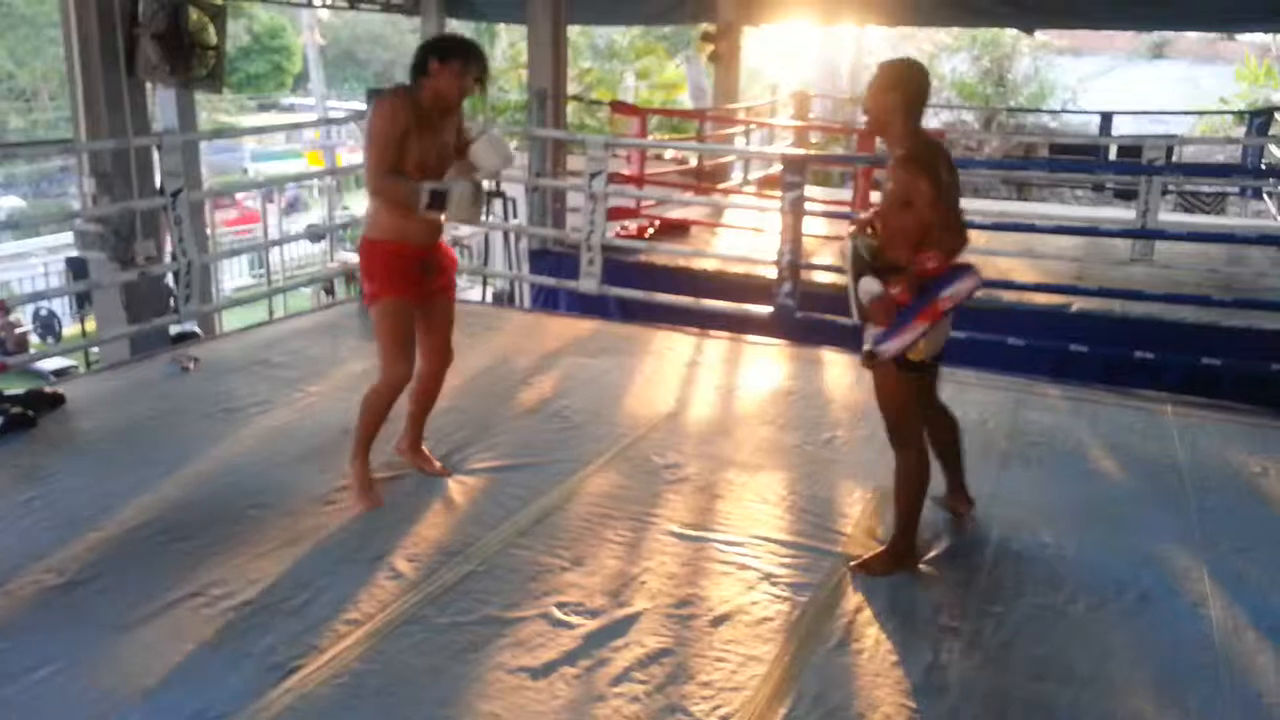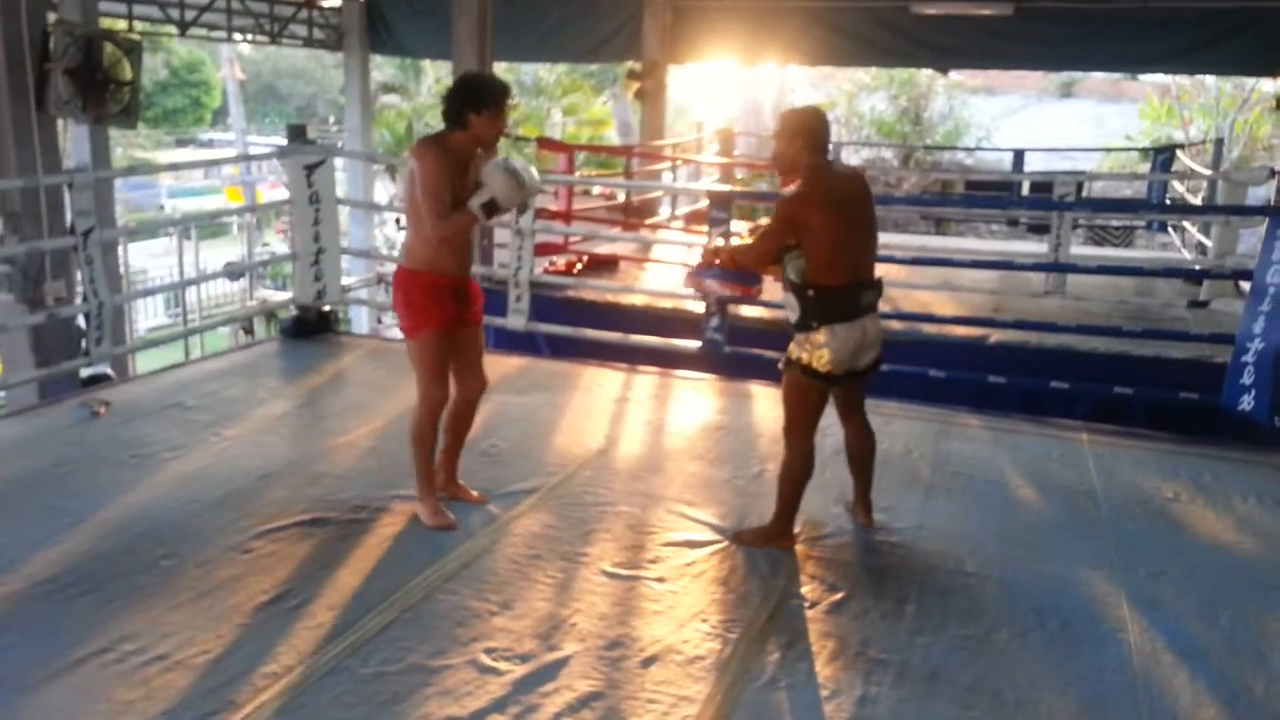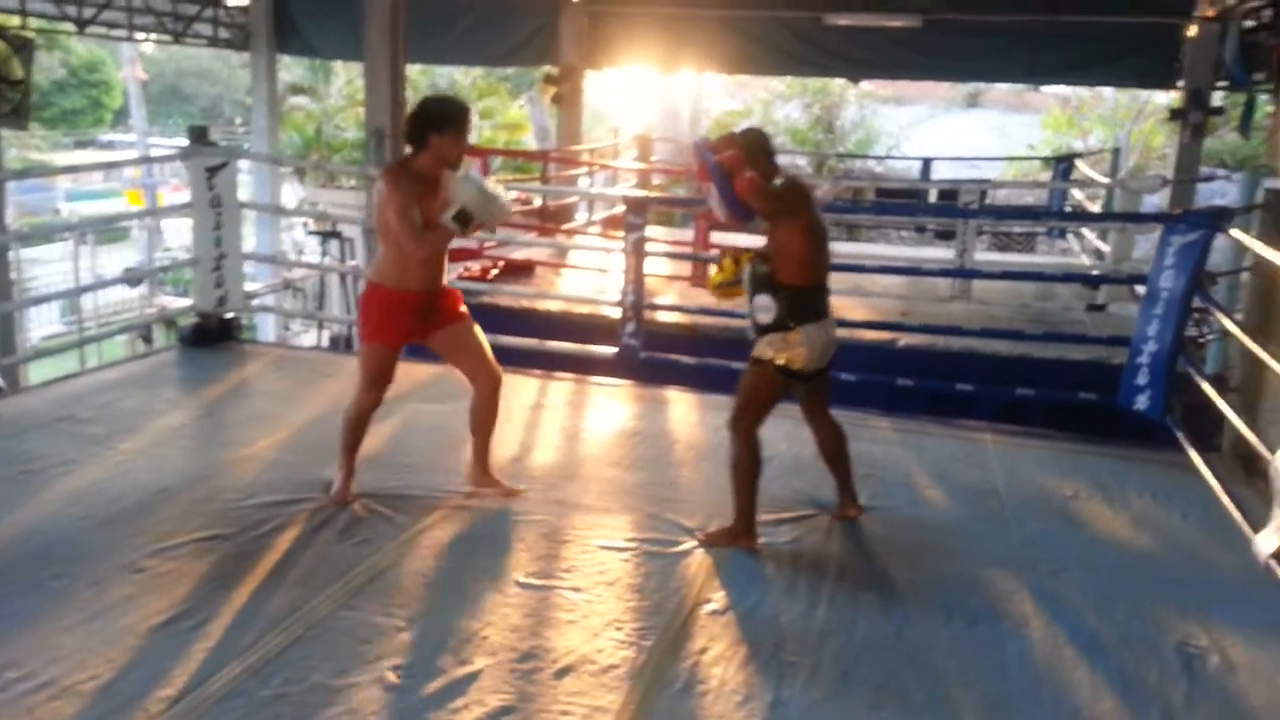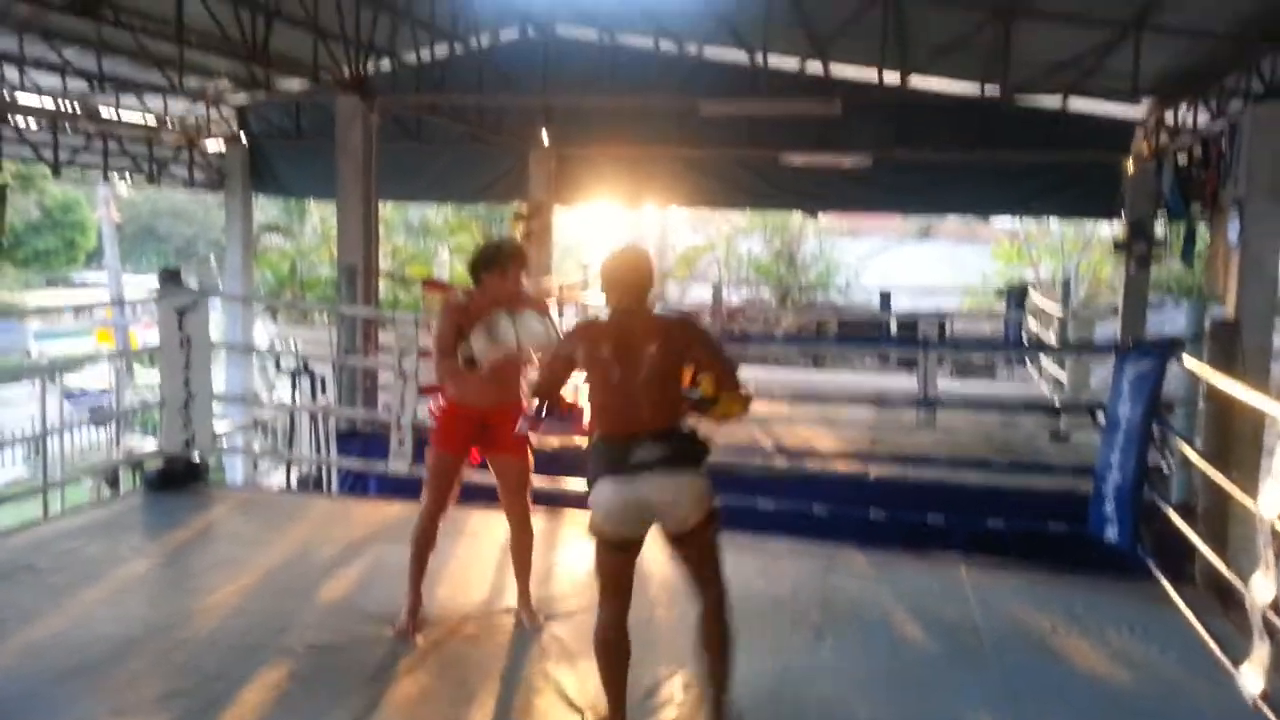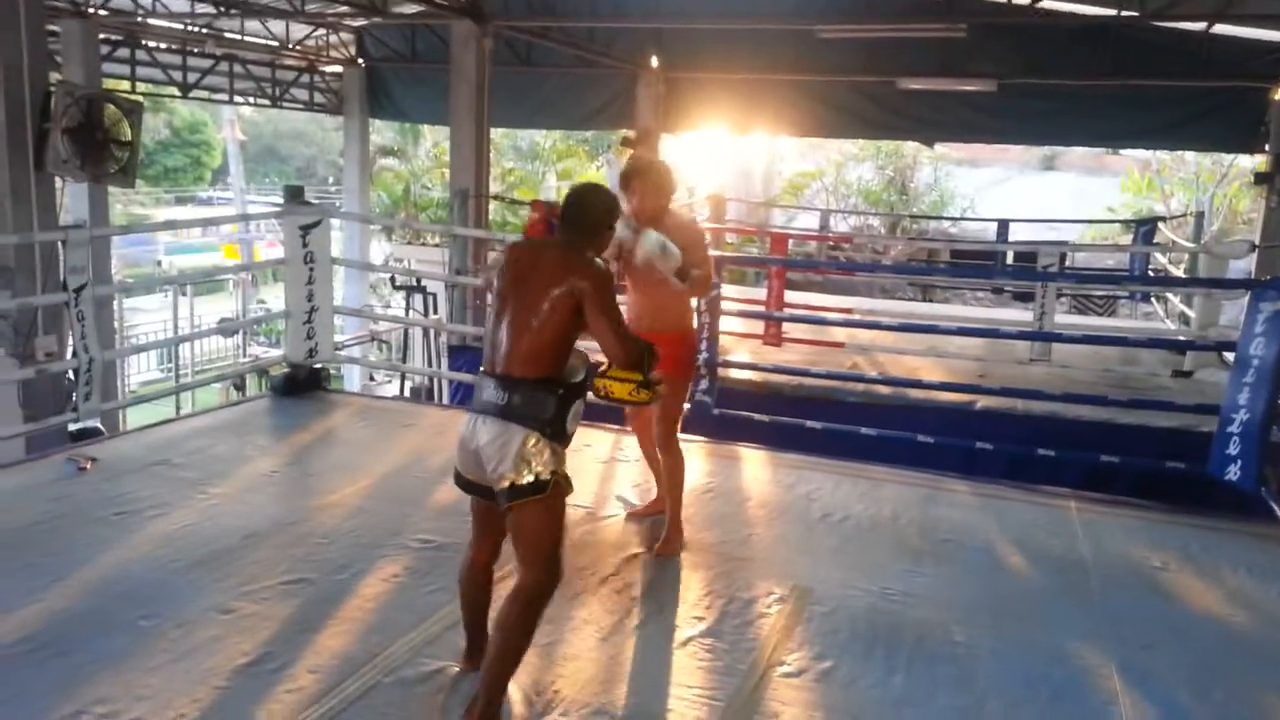
dt=1s
person 1, frame 1
left shoulder: (908, 164)
right shoulder: (926, 152)
left elbow: (950, 237)
left wrist: (897, 296)
right wrist: (879, 224)
left knee: (903, 431)
right knee: (926, 405)
left ankle: (902, 545)
right ankle: (957, 494)
person 1, frame 2
left shoulder: (801, 199)
right shoulder: (854, 181)
left elbow: (756, 254)
left wrist: (719, 253)
right wrist: (779, 248)
left hip: (826, 331)
right hip: (865, 322)
left knee: (798, 433)
right knee: (853, 415)
left ankle: (780, 528)
right ankle: (862, 504)
person 1, frame 3
left shoulder: (786, 192)
right shoulder: (791, 193)
left elbow: (757, 195)
left wrist: (736, 163)
right wrist: (751, 262)
left hip: (790, 332)
right hip: (814, 325)
left knee: (742, 425)
right knee: (818, 414)
left ankle: (742, 529)
right ankle: (847, 498)
person 1, frame 4
left shoulder: (584, 336)
right shoulder: (677, 329)
left elbow: (542, 392)
right elbow: (729, 383)
left hip: (613, 482)
right hip: (676, 476)
left knee: (612, 606)
right knee: (711, 592)
person 1, frame 5
left shoulder: (517, 254)
right shoulder: (588, 274)
right elbow: (622, 353)
right wrist: (647, 354)
left hip: (480, 419)
right hip: (528, 432)
left knee: (485, 542)
right knee: (539, 575)
left ankle: (476, 648)
person 2, frame 1
left shoulder: (450, 117)
right shoulder: (392, 107)
left elbow: (460, 170)
right elbow: (379, 184)
right wrist: (432, 198)
left hip: (433, 254)
right hip: (388, 257)
left knee: (438, 358)
right knee: (397, 371)
left ankle: (412, 442)
right ankle: (359, 462)
person 2, frame 2
left shoulder: (479, 158)
right shoulder: (430, 155)
right elbow: (440, 227)
left wrist: (505, 195)
right wrist: (487, 202)
left hip: (460, 286)
right hip: (421, 286)
left knee: (472, 387)
right knee: (434, 395)
left ankle: (447, 475)
right ankle: (425, 493)
person 2, frame 3
left shoulder: (444, 177)
right shoulder: (396, 181)
left elbow: (448, 233)
right elbow: (420, 248)
right wrist: (463, 214)
left hip: (438, 299)
right hip: (390, 300)
left knee: (490, 377)
right knee: (369, 397)
left ankle: (481, 469)
right ankle: (344, 474)
person 2, frame 4
left shoulder: (529, 307)
right shoulder: (455, 308)
right elbow: (442, 372)
right wrist: (476, 356)
left hip: (506, 417)
right hip: (458, 414)
left knee: (518, 513)
right knee: (431, 512)
left ankle: (524, 599)
right ankle: (412, 602)
person 2, frame 5
left shoulder: (686, 231)
left elbow: (706, 285)
left wrist: (680, 272)
left hip: (674, 342)
right hip: (634, 337)
left knee: (664, 432)
right knee: (638, 422)
left ankle: (675, 525)
right ankle: (663, 495)
